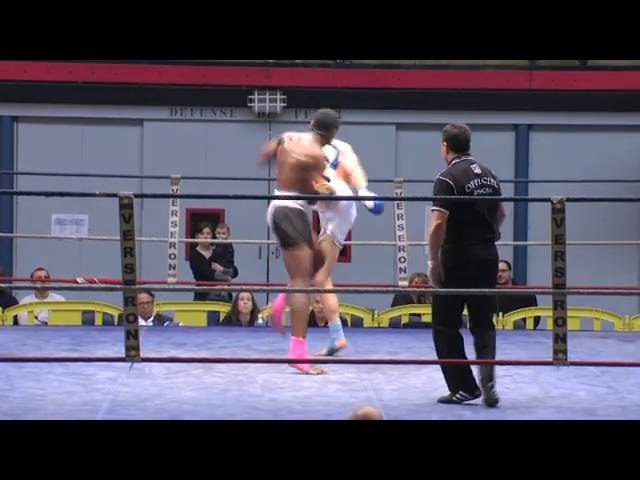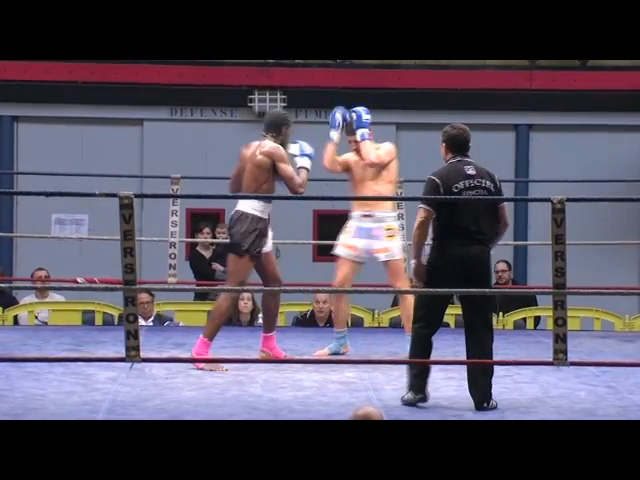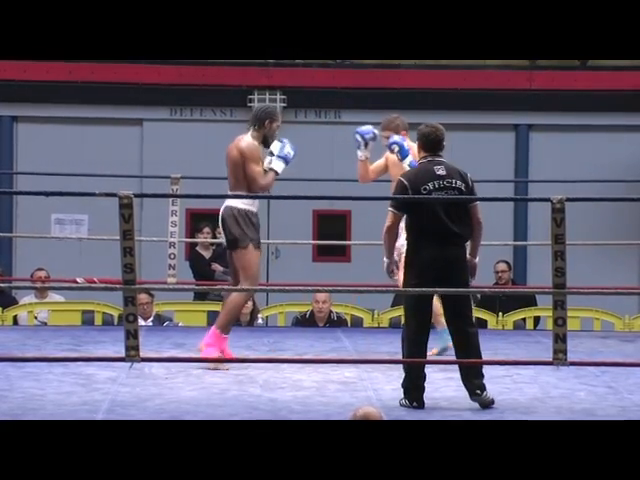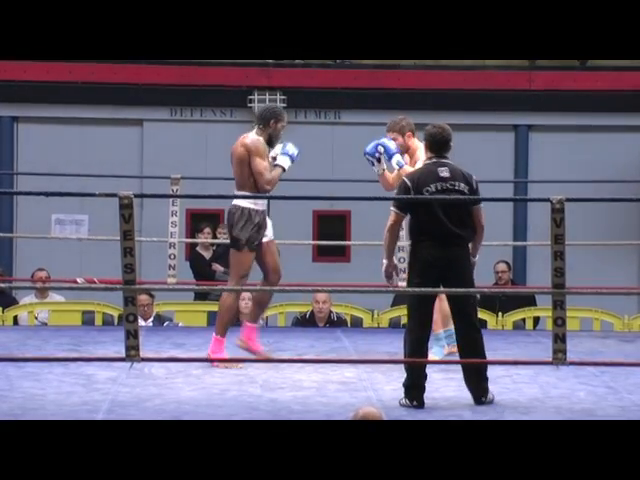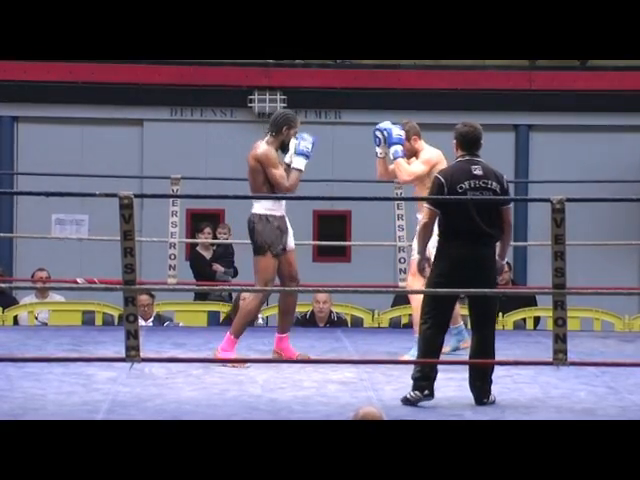
dt=0.4s
person 1, frame 1
left shoulder: (447, 178)
right shoulder: (488, 174)
left elbow: (438, 224)
right elbow: (500, 214)
left wrist: (433, 261)
left hip: (460, 258)
right hip: (488, 254)
left knee: (445, 325)
right knee: (483, 323)
left ankle: (463, 387)
right ankle: (488, 382)
person 1, frame 2
left shoulder: (439, 178)
right shoulder: (489, 177)
left elbow: (422, 222)
right elbow: (503, 221)
left wrist: (416, 260)
left hip: (446, 257)
right hip: (479, 258)
left knee: (424, 325)
right knee: (480, 330)
left ankle: (417, 389)
right ankle: (483, 396)
person 1, frame 3
left shoulder: (409, 178)
right shoulder: (462, 176)
left elbow: (391, 225)
right elbow: (476, 221)
left wrist: (389, 258)
right wrist: (472, 256)
left hip: (421, 258)
right hip: (455, 257)
left knee: (415, 328)
right knee: (464, 326)
left ankle: (413, 395)
right ankle: (477, 387)
person 1, frame 4
left shoulder: (413, 180)
right shoulder: (467, 178)
left elbow: (394, 225)
right elbow: (479, 225)
left wrist: (388, 259)
right wrist: (472, 256)
left hip: (425, 258)
right hip: (458, 257)
left knee: (417, 328)
right knee: (468, 326)
left ankle: (414, 394)
right ankle: (480, 391)
person 1, frame 5
left shoulder: (446, 176)
right shoulder: (497, 177)
left elbow: (428, 221)
right elbow: (507, 224)
left wrist: (421, 253)
right wrist: (501, 257)
left hip: (451, 256)
right hip: (484, 258)
left knee: (433, 322)
right knee: (484, 327)
left ankle: (423, 385)
right ankle: (483, 391)
person 2, frame 1
left shoulder: (288, 137)
right shoulder: (316, 155)
left elbow: (264, 156)
right elbow: (316, 190)
left hip: (280, 208)
right hip: (291, 211)
left knee: (314, 258)
right knee: (301, 282)
left ankle: (284, 302)
right ankle: (299, 355)
person 2, frame 2
left shoulder: (249, 149)
right shoulder: (276, 151)
left elbow: (234, 187)
right elbow: (298, 188)
right wrist: (304, 161)
left hip: (256, 222)
right hip: (248, 222)
left knee: (275, 282)
right knee: (233, 289)
left ankle: (269, 345)
right ankle: (201, 350)
person 2, frame 3
left shoulder: (241, 143)
right shoulder: (250, 146)
right elbow: (261, 187)
left wrist: (270, 157)
right wrist: (279, 162)
left hip: (240, 215)
right hip: (239, 215)
left knee: (240, 284)
right knee: (249, 284)
left ankle: (221, 345)
right ankle: (211, 341)
person 2, frame 4
left shoulder: (248, 142)
right shoulder: (255, 142)
right elbow: (266, 184)
left wrist: (273, 157)
right wrist: (284, 160)
left hip: (256, 214)
right hip: (247, 214)
left knee: (274, 275)
right knee: (237, 282)
left ankle: (249, 334)
right ankle: (217, 349)
person 2, frame 5
left shoulder: (270, 151)
right shoulder: (264, 152)
right elbow: (288, 188)
left wrist: (292, 156)
right wrist: (301, 159)
left hip: (278, 221)
right hip: (266, 222)
left knee: (292, 282)
right knee: (263, 289)
left ankle: (282, 345)
right ankle: (227, 347)
person 3, frame 1
left shoulder: (342, 149)
left elbow: (355, 172)
left wrist: (365, 193)
left hip: (339, 201)
right hip: (328, 213)
right knee: (321, 279)
right ankle: (336, 337)
person 3, frame 2
left shoulder: (387, 149)
right shoulder: (349, 158)
left elbow: (372, 159)
right elbow: (329, 165)
left wrist: (363, 130)
right wrist: (335, 133)
left hip: (384, 224)
right hip: (357, 224)
left knee: (401, 287)
right knee: (340, 285)
right ankle: (340, 342)
person 3, frame 3
left shoulder: (421, 153)
right shoulder: (390, 157)
right elbow: (364, 178)
left wrist: (407, 157)
right wrist: (363, 150)
right hip: (404, 223)
left knee: (406, 282)
right ankle: (445, 338)
person 3, frame 4
left shoulder: (424, 153)
right shoulder: (406, 157)
right elbow: (389, 185)
left wrist: (395, 158)
right wrist: (378, 165)
left ankle: (438, 346)
right ankle: (450, 341)
person 3, frame 5
left shoulder: (430, 155)
right shoulder: (415, 158)
left elbow: (404, 177)
right elbow: (384, 175)
left wrist: (395, 148)
right wrist: (382, 147)
left hip: (435, 227)
left knee: (415, 284)
left ankle: (421, 348)
right ankle: (460, 335)
